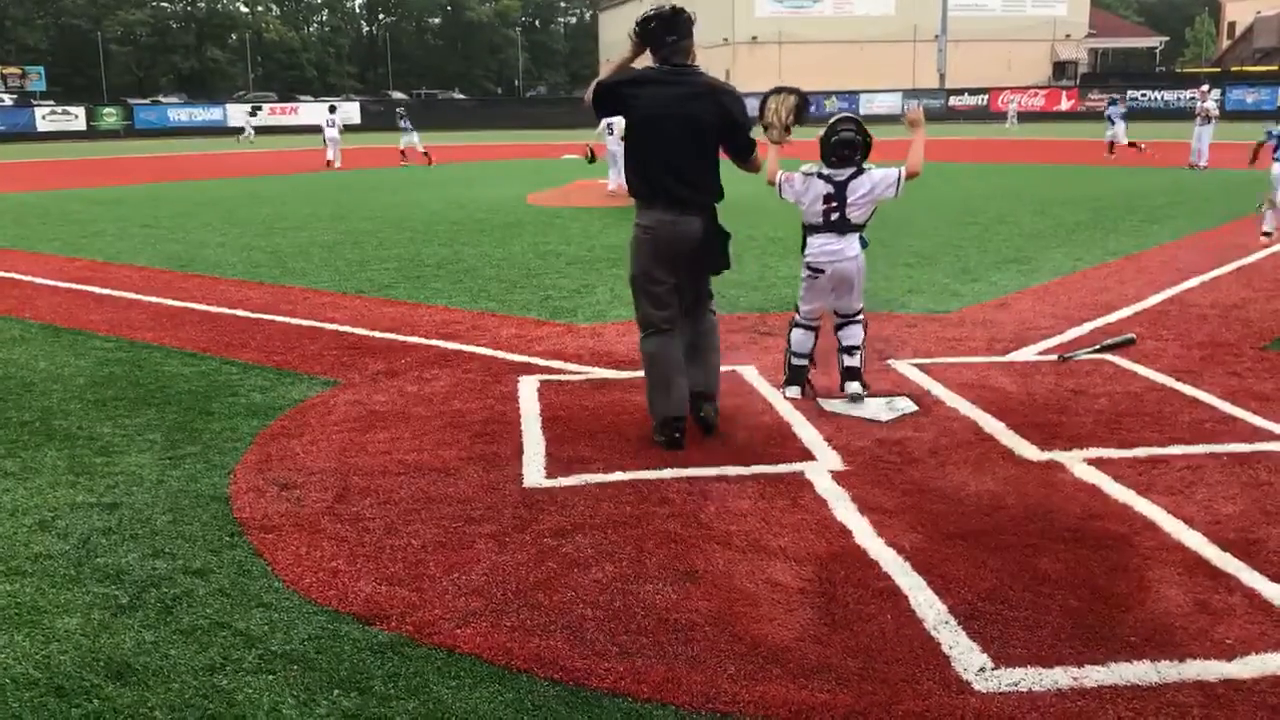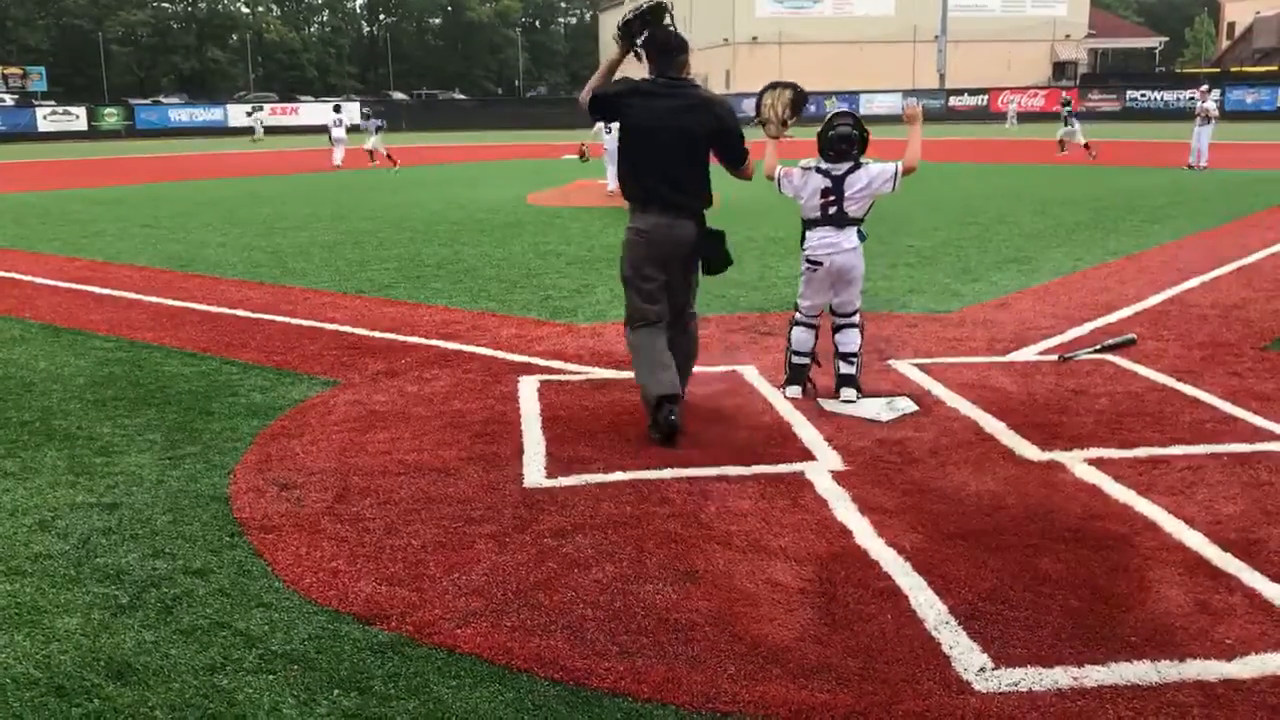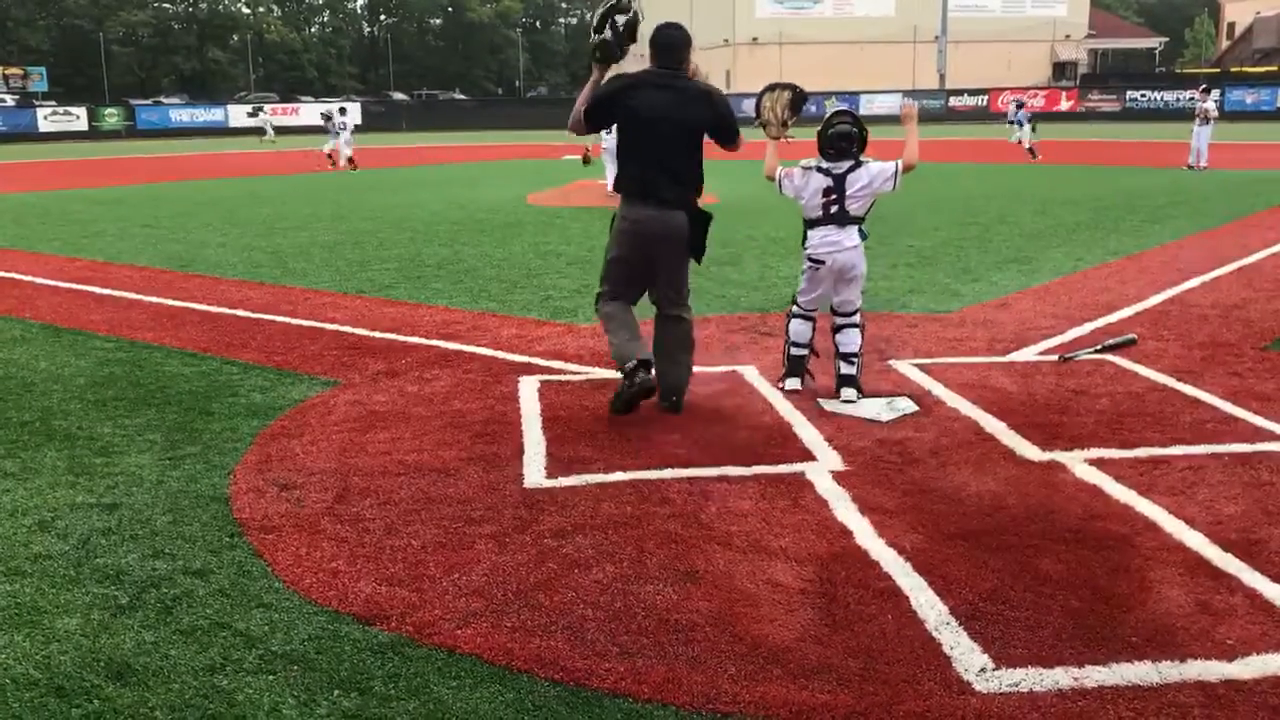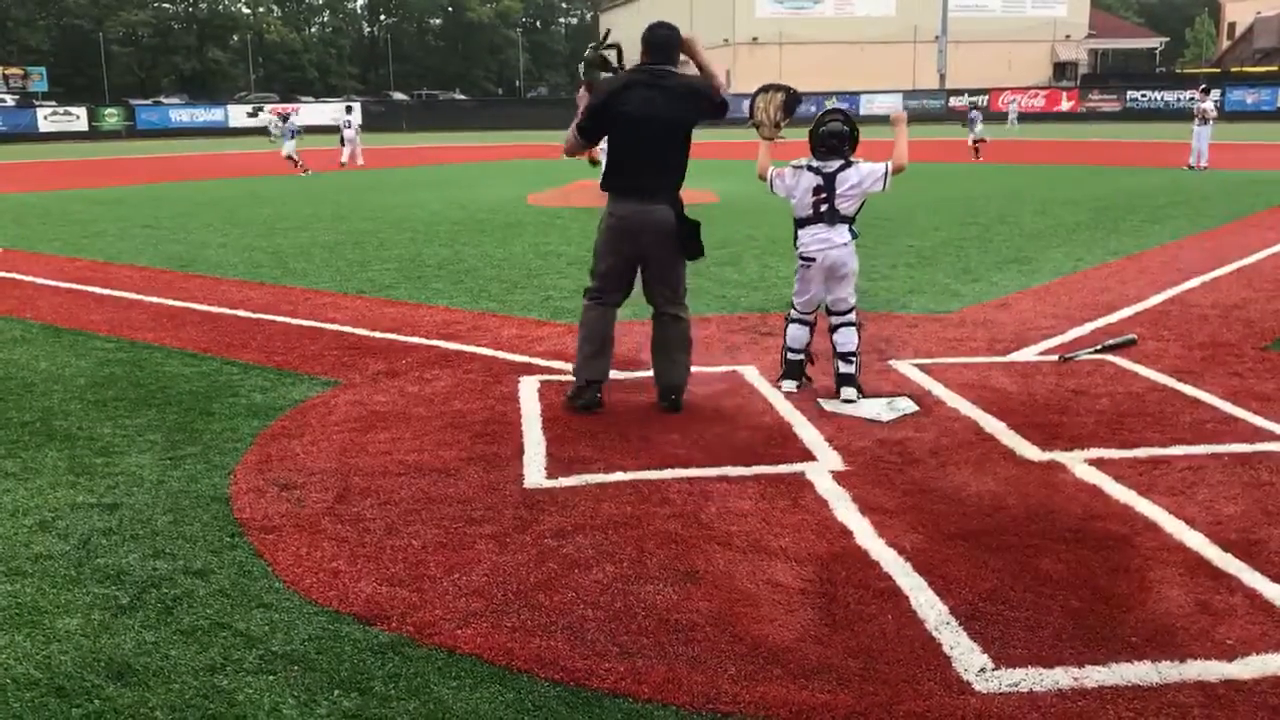
dt=0.2s
person 1, frame 1
left shoulder: (634, 87)
right shoulder: (721, 95)
left elbow: (592, 97)
right elbow: (751, 163)
left wrist: (630, 54)
left hip: (654, 222)
right hip: (701, 222)
left knee: (659, 325)
right knee: (699, 313)
left ankle: (671, 420)
right ankle: (703, 401)
person 1, frame 2
left shoulder: (629, 96)
right shoulder: (713, 107)
left elbow: (586, 99)
right elbow: (744, 171)
left wrist: (618, 55)
left hip: (647, 225)
right hip: (691, 225)
left knee: (646, 320)
right knee: (681, 315)
left ankle: (665, 403)
right ankle: (671, 395)
person 1, frame 3
left shoulder: (625, 88)
right shoulder: (707, 98)
left elbow: (577, 124)
right elbow: (734, 143)
left wrist: (596, 76)
left hip: (636, 214)
right hip: (681, 217)
left knee: (613, 297)
right knee: (674, 308)
left ankle: (636, 367)
right ankle: (673, 390)
person 1, frame 4
left shoulder: (613, 89)
right shoulder: (691, 91)
left elbow: (573, 147)
right elbow: (722, 101)
left wrist: (585, 107)
right wrist: (697, 53)
left hip: (622, 210)
right hip: (666, 212)
left knee: (601, 298)
right knee: (670, 306)
left ankle: (589, 385)
right ankle: (671, 390)
person 2, frame 1
left shoulder: (808, 179)
right shoulder: (870, 179)
left elbow: (771, 176)
right elbow: (913, 169)
left wrist: (774, 142)
right wrist: (918, 130)
left hip: (818, 258)
right hip: (851, 258)
left knee: (806, 318)
right knee: (851, 316)
left ankle: (794, 381)
right ankle: (852, 379)
person 2, frame 2
left shoulder: (806, 174)
right shoulder: (868, 174)
left elbow: (770, 171)
right elbow: (910, 164)
left wrist: (772, 136)
right wrist: (914, 125)
left hip: (816, 253)
right hip: (850, 253)
left knee: (806, 316)
right knee: (848, 317)
left ankle: (795, 381)
right ankle: (847, 383)
person 2, frame 3
left shoulder: (807, 173)
right shoulder: (868, 172)
left elbow: (771, 172)
right elbow: (910, 162)
left wrist: (773, 137)
right wrist: (911, 124)
left hip: (818, 252)
right hip: (851, 251)
left knee: (803, 310)
right knee: (848, 316)
left ankle: (794, 374)
right ankle: (848, 383)
person 2, frame 4
left shoulder: (798, 172)
right shoulder: (858, 172)
left elbow: (763, 172)
right elbow: (900, 163)
left wrist: (766, 137)
right wrist: (899, 127)
left hip: (810, 250)
right hip: (842, 249)
left knee: (801, 313)
right knee: (844, 315)
left ankle: (791, 375)
right ankle: (847, 382)
